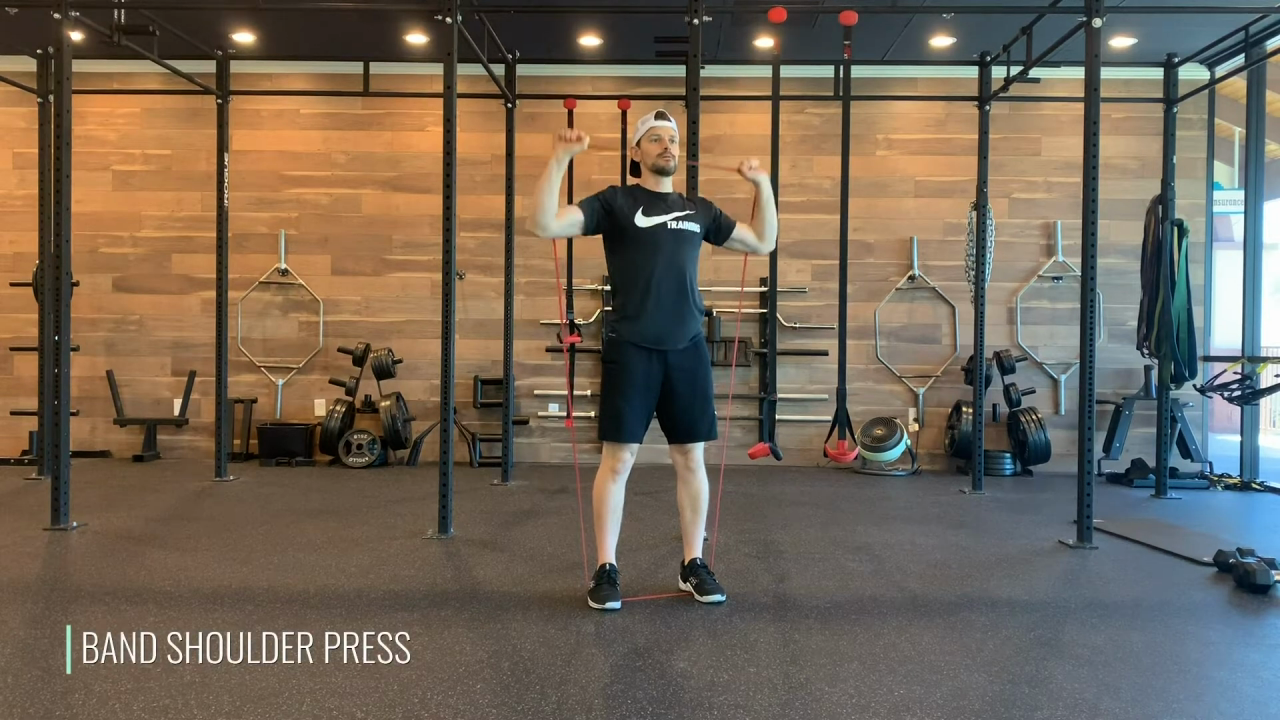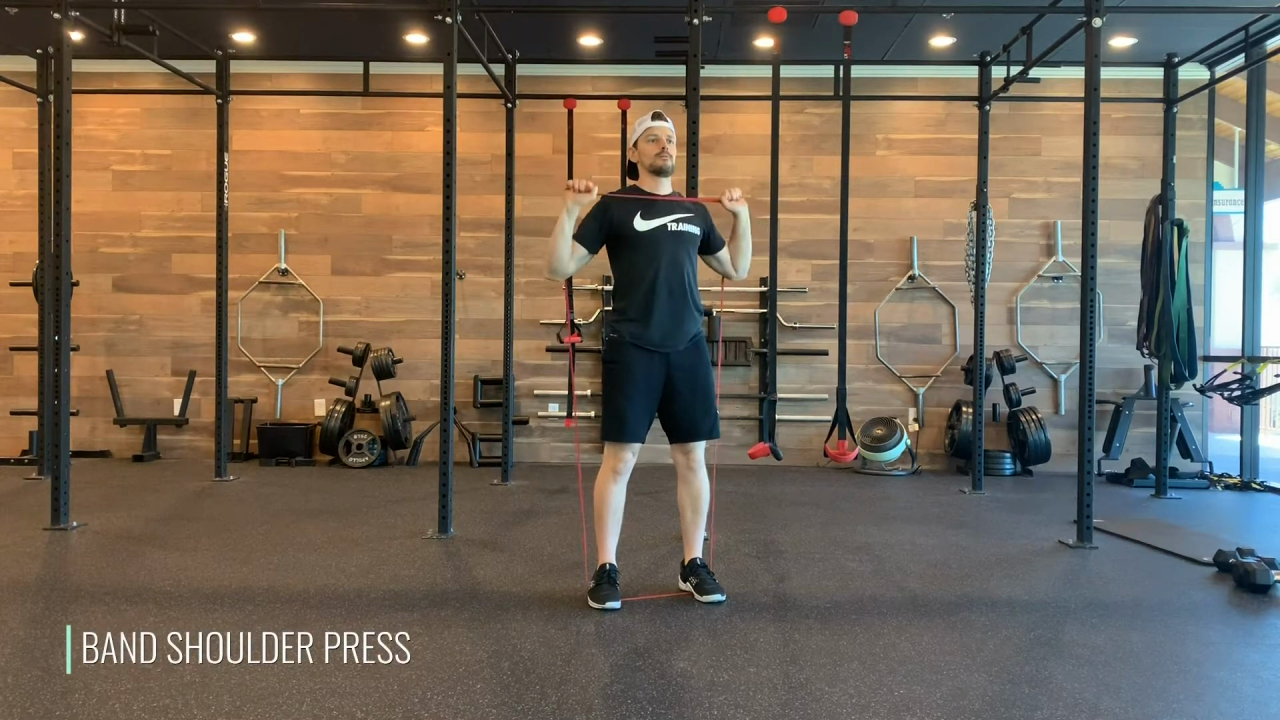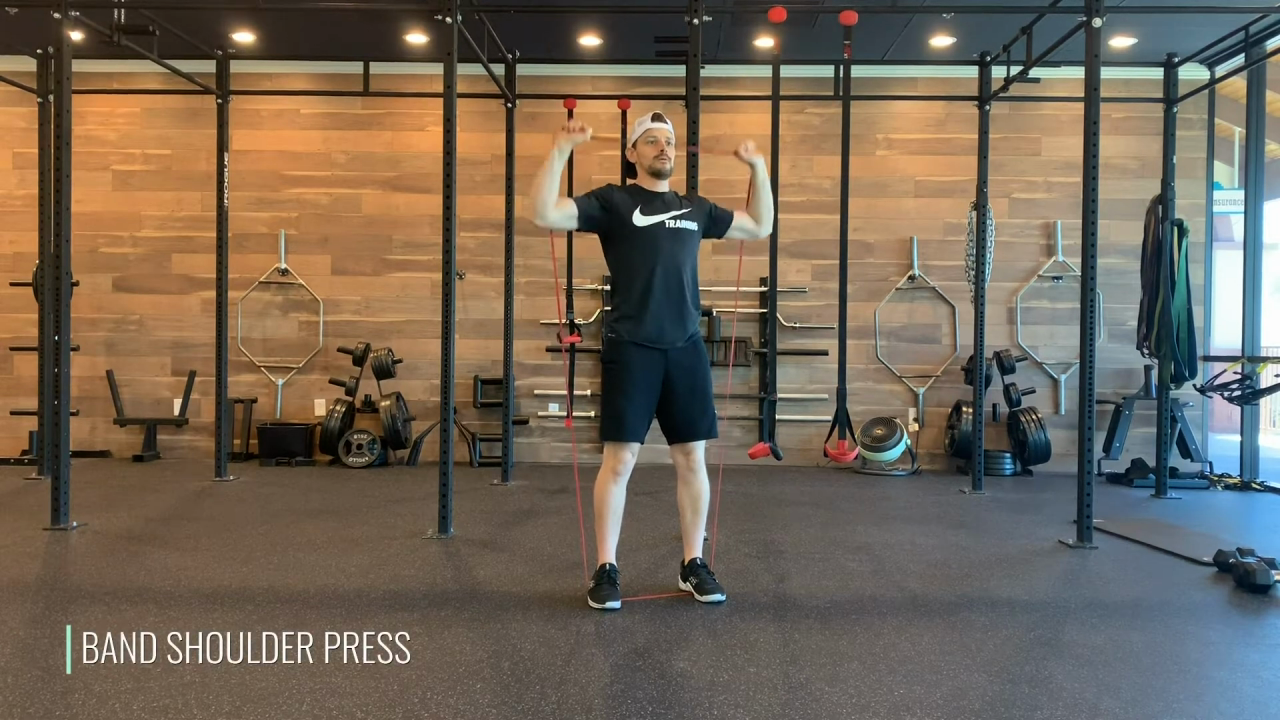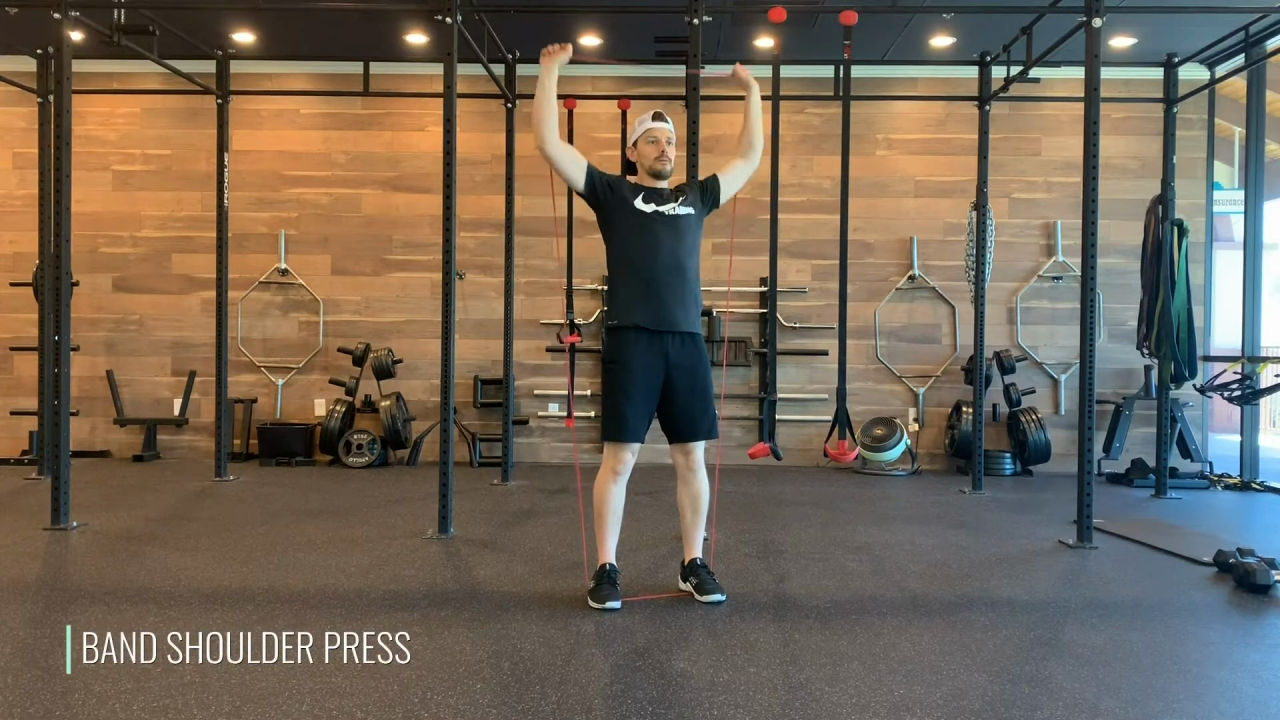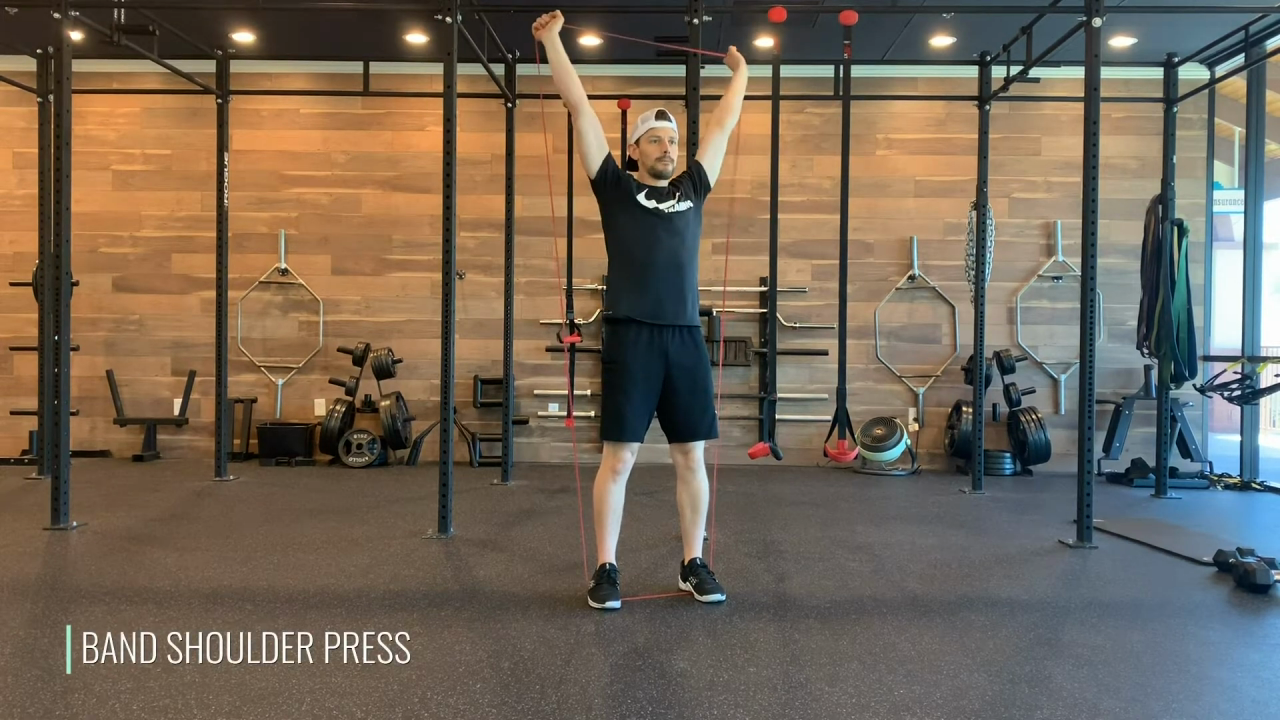
dt=0.3s
person 1, frame 1
left shoulder: (698, 208)
right shoulder: (615, 200)
left elbow: (764, 242)
right elbow: (542, 224)
left wrist: (762, 187)
right wrist: (559, 158)
left hip: (687, 348)
right hip: (631, 348)
left knee: (691, 458)
right knee: (617, 459)
left ankle: (693, 564)
right ankle: (606, 570)
person 1, frame 2
left shoulder: (696, 211)
right shoulder: (613, 207)
left elbow: (737, 270)
right elbow: (558, 269)
left wrist: (741, 215)
right wrist: (569, 212)
left hip: (688, 348)
right hip: (632, 348)
left knee: (692, 458)
right knee: (619, 459)
left ankle: (693, 564)
right ankle: (606, 569)
person 1, frame 3
left shoulder: (696, 208)
right shoulder: (612, 202)
left elbow: (760, 225)
right elbow: (542, 213)
left wrist: (757, 166)
right wrist: (561, 148)
left hip: (686, 346)
right hip: (631, 346)
left knee: (692, 457)
right knee: (619, 458)
left ankle: (693, 564)
right ankle: (605, 570)
person 1, frame 4
left shoulder: (695, 197)
right shoulder: (612, 193)
left elbow: (750, 157)
right elbow: (548, 143)
left wrist: (752, 91)
right wrist: (549, 70)
left hip: (687, 343)
right hip: (632, 344)
left knee: (692, 458)
right knee: (619, 460)
left ankle: (693, 563)
right ankle: (606, 568)
person 1, frame 5
left shoulder: (692, 189)
right shoulder: (615, 188)
left elbow: (722, 124)
right elbow: (580, 108)
left wrist: (740, 71)
right wrist: (552, 41)
left hip: (686, 340)
right hip: (632, 340)
left knee: (691, 457)
right knee: (618, 458)
left ankle: (693, 564)
right ankle: (606, 568)
